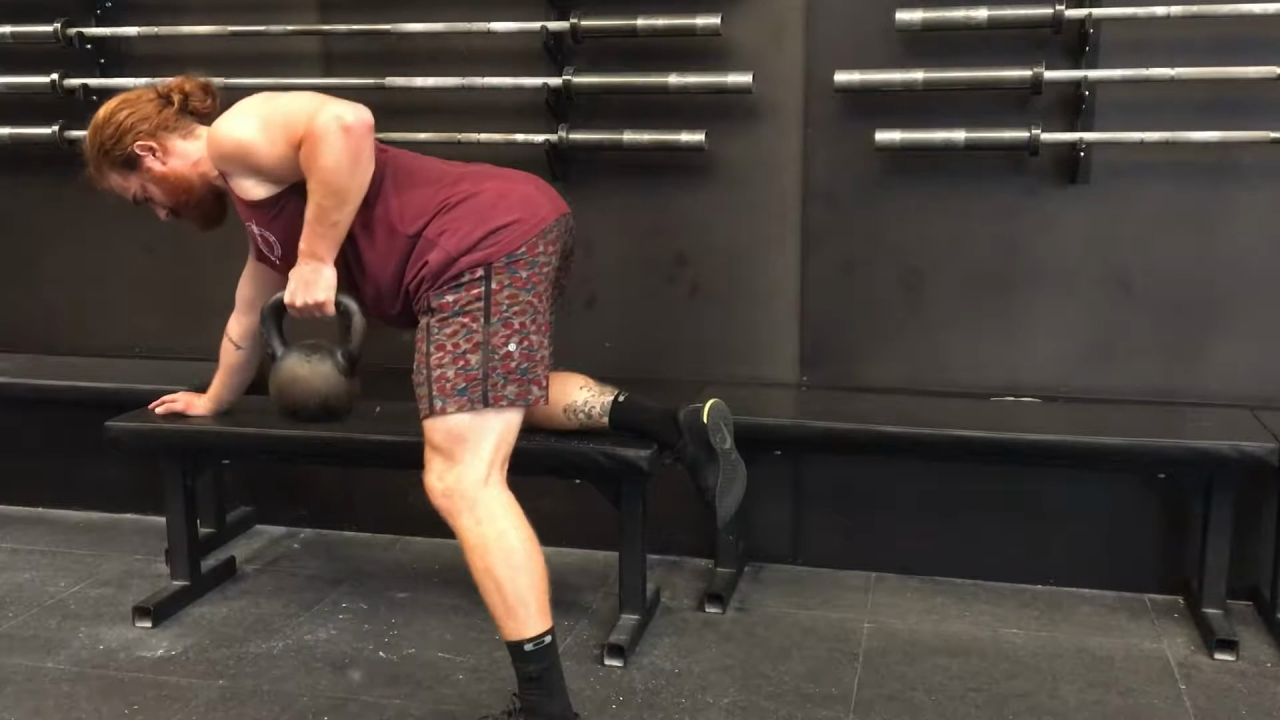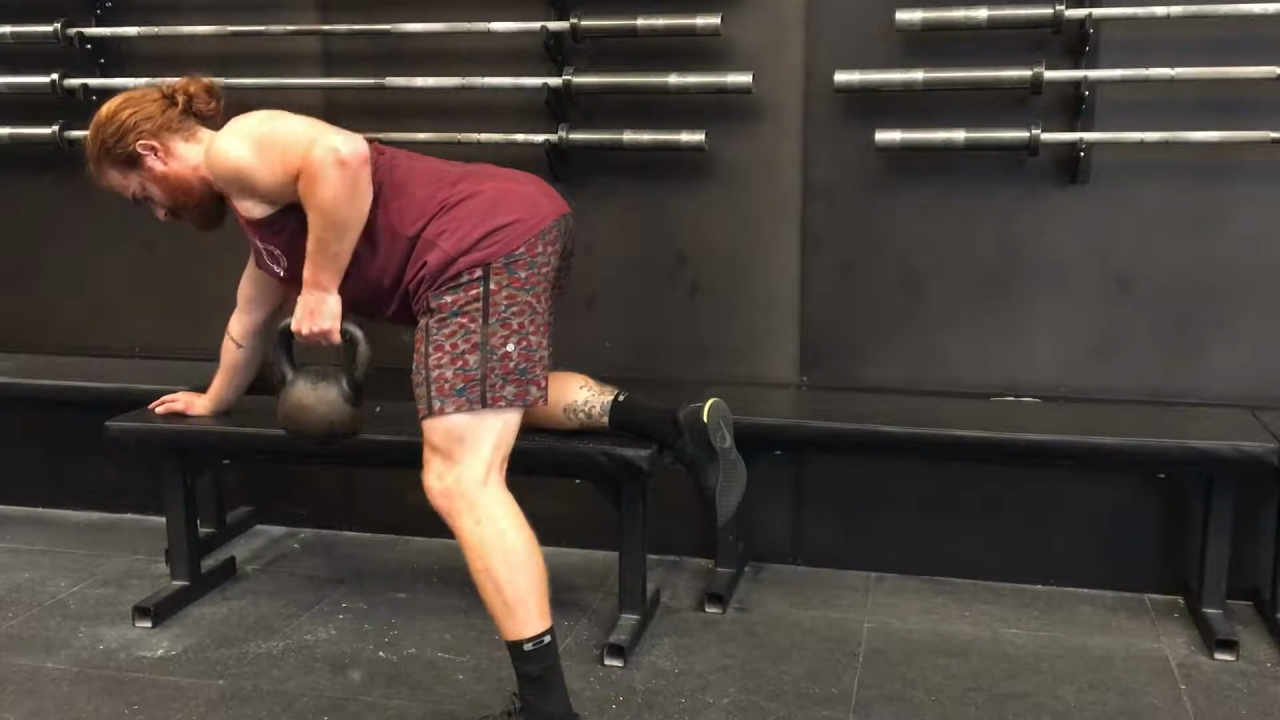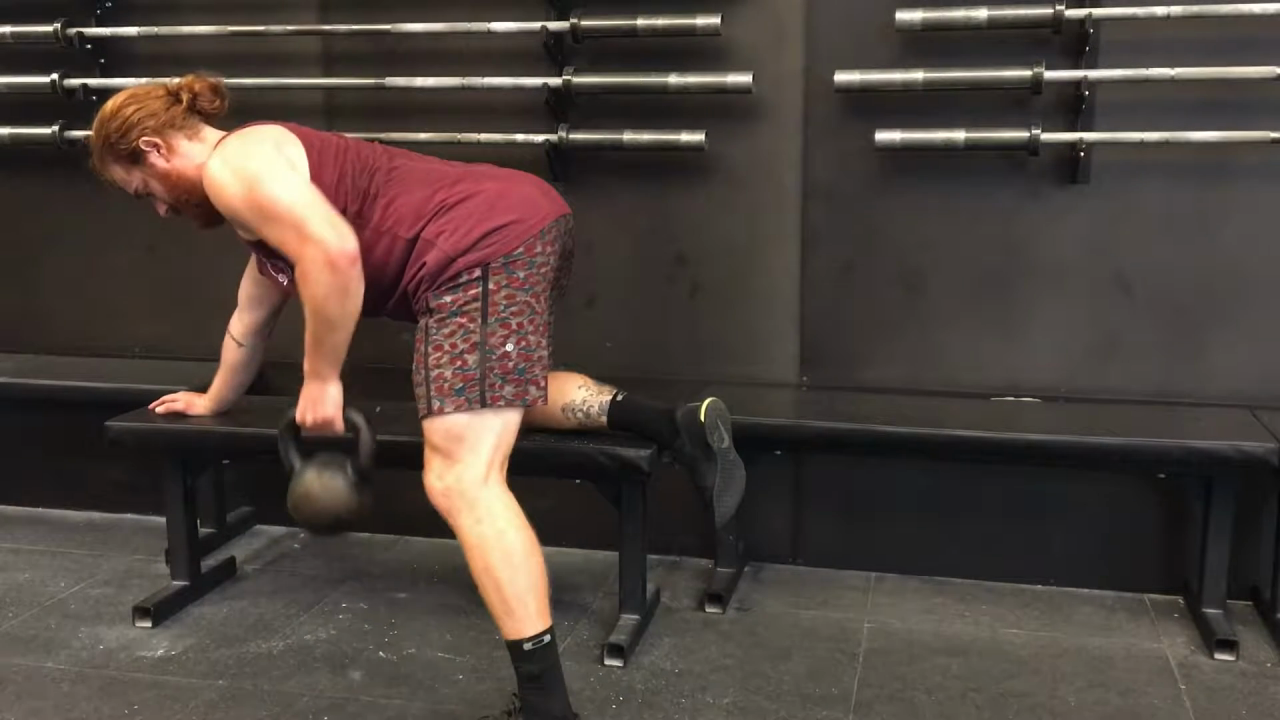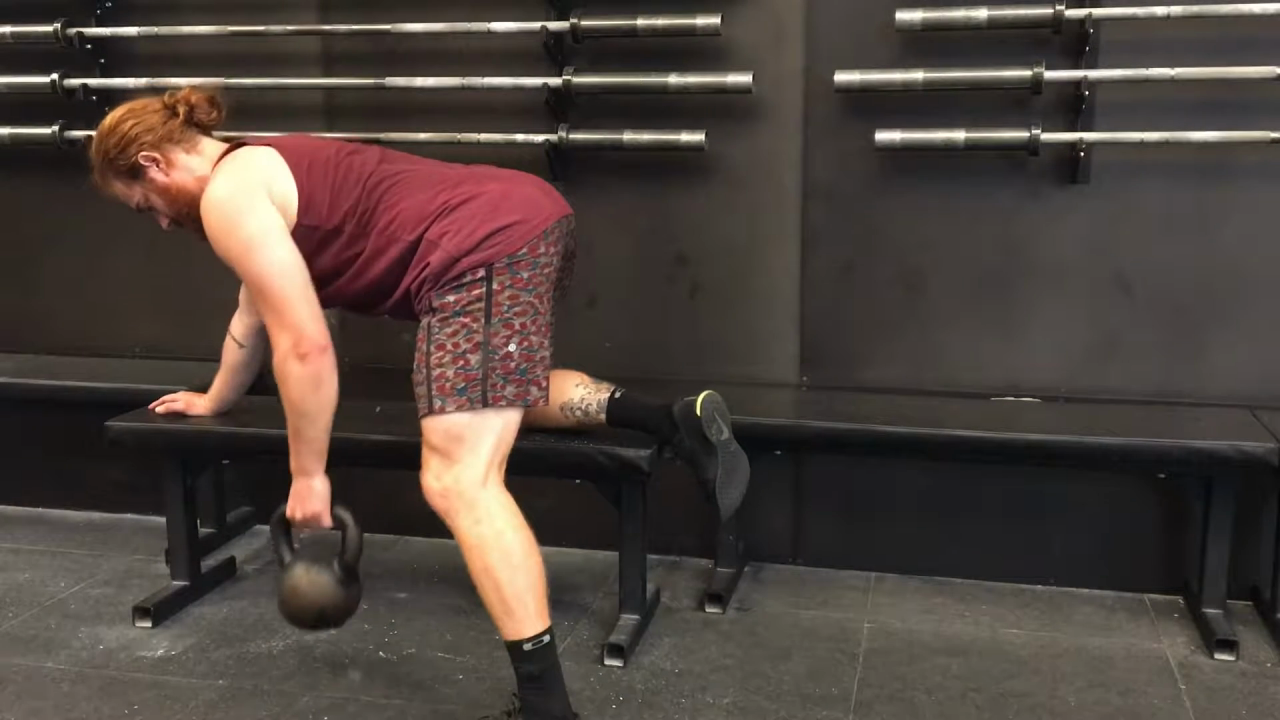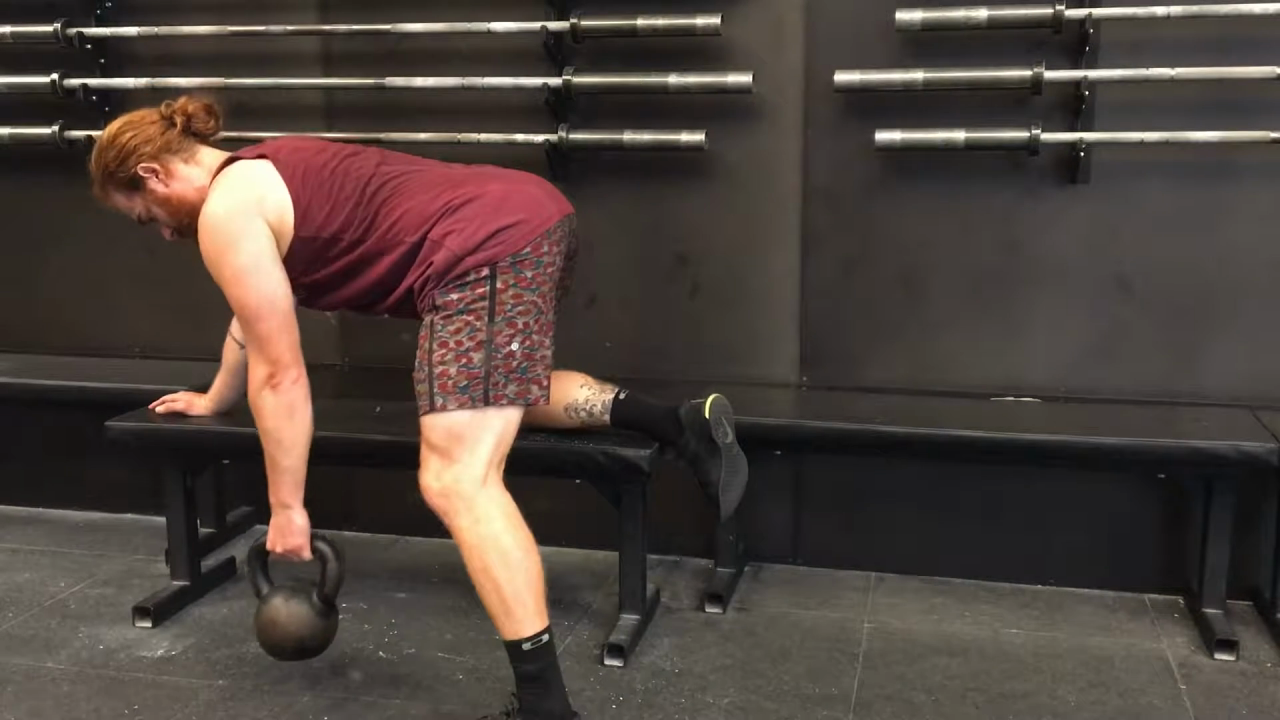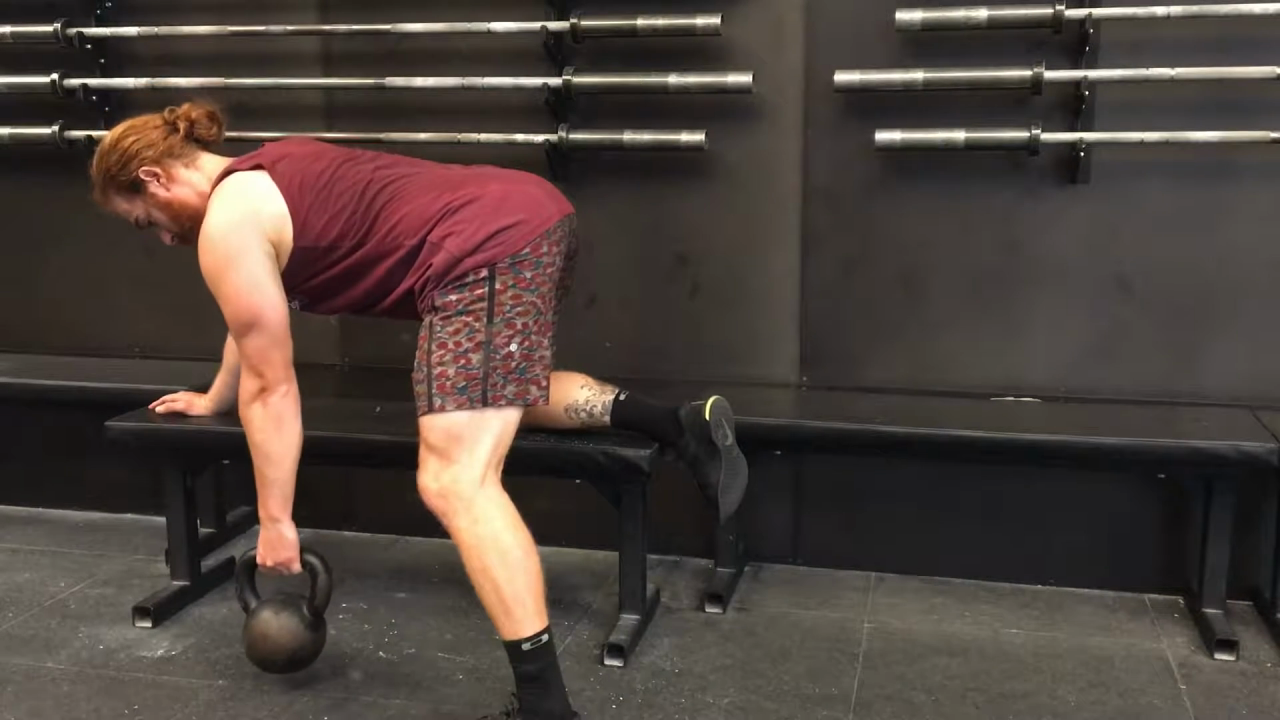
dt=0.3s
person 1, frame 1
left shoulder: (238, 136)
right shoulder: (257, 190)
left elbow: (346, 125)
right elbow: (249, 313)
left wrist: (316, 258)
right wrist: (214, 400)
left hip: (484, 244)
right hip: (522, 218)
left knee: (462, 484)
right knee: (500, 394)
right ankle: (681, 428)
person 1, frame 2
left shoulder: (236, 150)
right shoulder: (258, 186)
left elbow: (343, 158)
right elbow: (251, 315)
left wrist: (321, 289)
right wrist: (213, 400)
left hip: (484, 245)
right hip: (522, 218)
left knee: (461, 484)
right knee: (498, 393)
right ankle: (680, 427)
person 1, frame 3
left shoulder: (233, 167)
right shoulder: (260, 174)
left elbow: (337, 257)
right elbow: (254, 311)
left wrist: (321, 382)
right wrist: (214, 400)
left hip: (482, 245)
right hip: (525, 215)
left knee: (461, 485)
right knee: (499, 393)
right ankle: (678, 426)
person 1, frame 4
left shoulder: (228, 196)
right shoulder: (263, 171)
left elbow: (305, 345)
right elbow: (256, 313)
left wrist: (309, 476)
right wrist: (214, 400)
left hip: (483, 249)
right hip: (526, 213)
left knee: (459, 484)
right knee: (498, 392)
right ankle: (677, 421)
person 1, frame 5
left shoulder: (227, 212)
right shoulder: (265, 174)
left elbow: (280, 373)
right elbow: (257, 321)
left wrist: (286, 509)
right wrist: (214, 400)
left hip: (486, 248)
right hip: (529, 213)
left knee: (457, 484)
right knee: (497, 393)
right ankle: (682, 423)
person 1, frame 6
left shoulder: (228, 225)
right shoulder: (266, 175)
left elbow: (270, 387)
right elbow: (256, 328)
left wrist: (275, 523)
right wrist: (212, 400)
left hip: (487, 249)
right hip: (529, 209)
left knee: (455, 483)
right knee: (501, 391)
right ankle: (681, 424)
